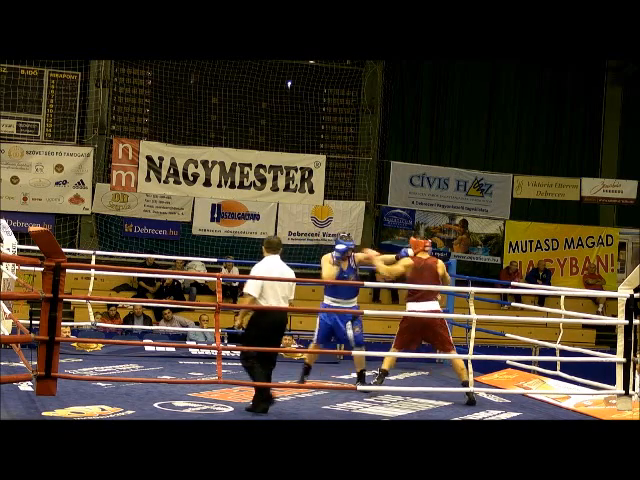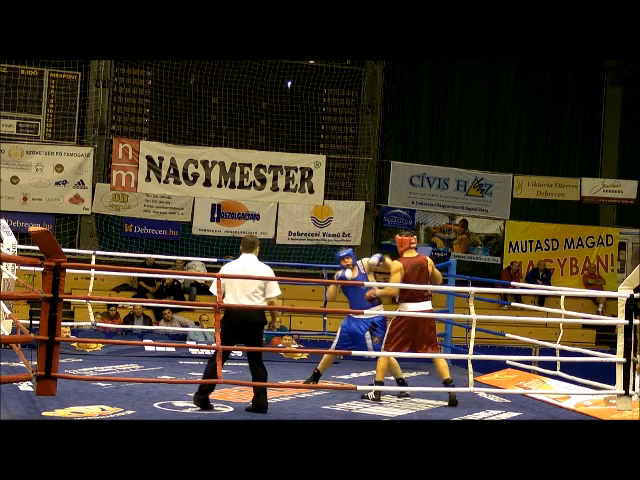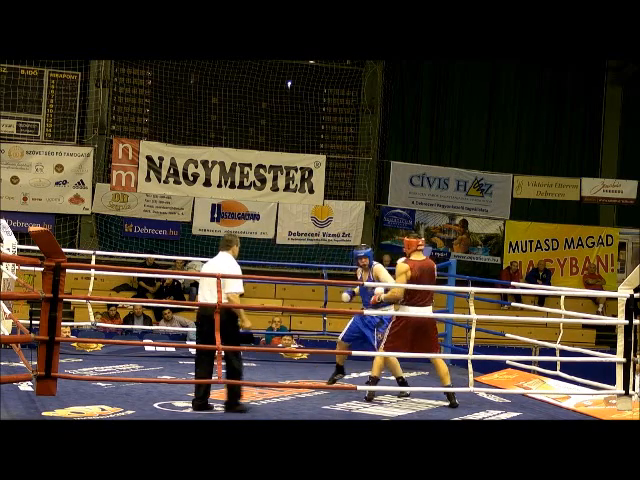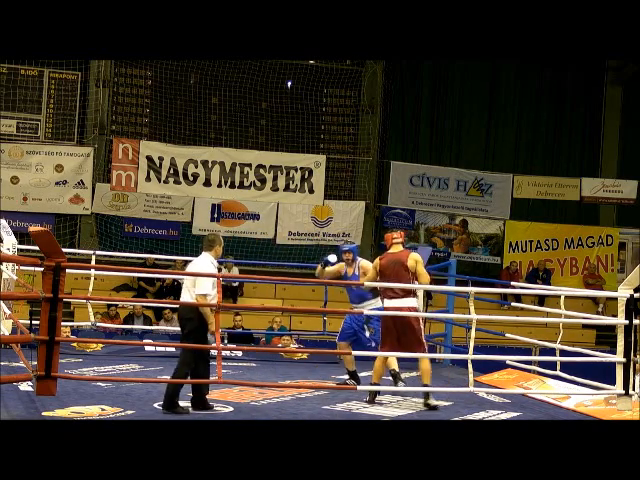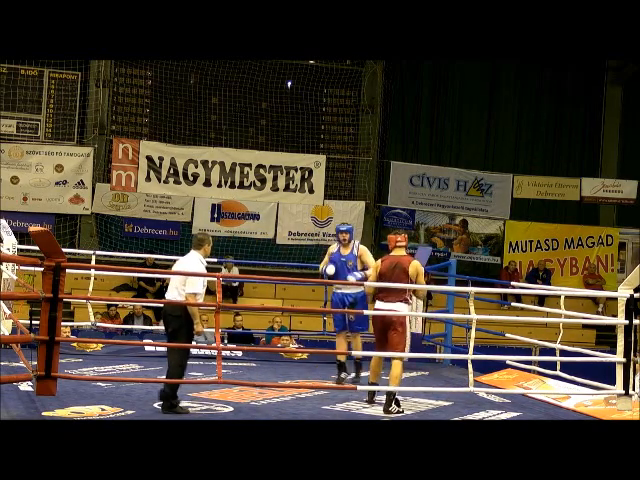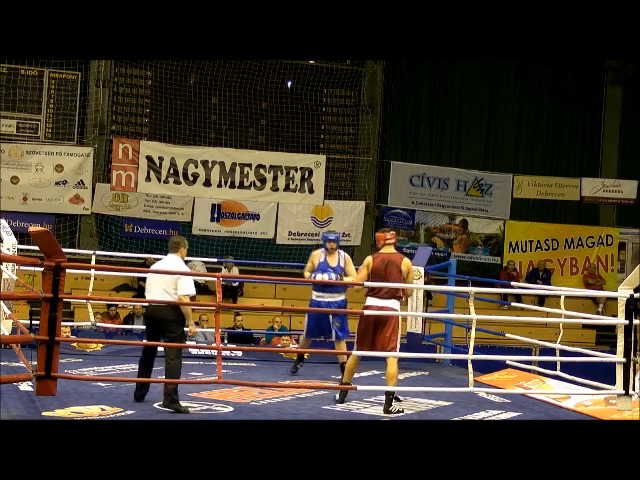
dt=0.3s
person 1, frame 1
left shoulder: (260, 268)
right shoulder: (288, 270)
left elbow: (250, 298)
right elbow: (289, 300)
left wrist: (240, 317)
left hip: (262, 316)
right hip: (280, 317)
left knee: (249, 358)
right knee: (267, 360)
left ankle: (265, 395)
right ankle: (260, 401)
person 1, frame 2
left shoulder: (228, 267)
right shoulder: (265, 269)
left elbow: (217, 296)
right elbow: (272, 300)
right wrist: (274, 318)
left hip: (232, 315)
right hip: (255, 316)
left knee: (219, 357)
right knee: (256, 360)
left ankle: (202, 396)
right ankle: (260, 402)
person 1, frame 3
left shoulder: (208, 264)
right shoulder: (232, 266)
right elbow: (233, 297)
right wrist: (243, 318)
left hip: (203, 311)
right hip: (222, 313)
left knee: (204, 357)
right knee: (233, 357)
left ankle: (200, 400)
right ankle: (233, 401)
person 1, frame 4
left shoulder: (197, 263)
right shoulder: (206, 267)
right elbow: (201, 299)
right wrist: (211, 321)
left hip: (186, 311)
right hip: (195, 314)
left knee: (201, 357)
right knee: (189, 358)
left ankle: (200, 399)
right ankle: (170, 400)
person 1, frame 5
left shoulder: (182, 261)
right shoulder: (197, 266)
right elbow: (190, 297)
right wrist: (197, 322)
left hip: (169, 307)
right hip: (181, 311)
left knee: (174, 353)
right knee: (178, 356)
left ankle: (168, 392)
right ankle: (169, 402)
person 1, frame 6
left shoulder: (155, 266)
right shoulder: (182, 268)
left elbow: (148, 293)
right elbow: (183, 299)
right wrist: (190, 322)
left hip: (152, 310)
right hip: (170, 312)
left knee: (148, 351)
right knee: (173, 356)
left ankle: (140, 391)
right ankle: (170, 398)
person 2, frame 1
left shoulder: (408, 262)
right shoulder: (438, 263)
left elbow: (386, 273)
right elbow: (446, 283)
left wrist: (377, 260)
left hip: (413, 311)
right hip: (433, 311)
left knee: (396, 349)
right knee: (450, 351)
left ankle: (380, 379)
right ankle: (468, 389)
person 2, frame 2
left shoulder: (398, 264)
right shoulder: (426, 260)
left elbow: (393, 291)
right elbow: (438, 280)
left wrist: (375, 292)
left hip: (406, 313)
right hip: (426, 311)
left knee: (386, 351)
right knee: (434, 352)
left ankle: (376, 390)
right ankle: (450, 388)
person 2, frame 3
left shoulder: (403, 266)
right shoulder: (431, 265)
left elbow: (397, 294)
left wrist: (383, 296)
left hip: (405, 315)
right hip: (425, 315)
left knee: (384, 350)
right knee: (435, 355)
left ankle: (371, 389)
right ankle: (451, 395)
person 2, frame 4
left shoulder: (379, 261)
right shoulder: (414, 257)
left elbow: (366, 284)
right elbow: (425, 282)
left hip: (389, 309)
right hip: (409, 308)
left knee: (384, 352)
right knee: (421, 352)
left ankle: (372, 393)
right ankle: (427, 395)
person 2, frame 5
left shoulder: (380, 262)
right shoulder: (415, 265)
left elbow: (369, 290)
right elbow: (421, 295)
left hip: (379, 310)
right hip: (399, 313)
left knee: (379, 352)
right knee: (398, 357)
left ankle: (371, 391)
right ankle: (390, 401)
person 2, frame 6
left shoulder: (370, 260)
right shoulder: (405, 262)
left elbow: (358, 286)
right elbow: (408, 292)
left hip: (370, 307)
right hip: (391, 310)
left knee: (358, 351)
right knee: (391, 355)
left ankle: (342, 391)
right ankle: (389, 402)
person 3, frame 1
left shoulder: (355, 256)
right shoulder: (327, 259)
right elbow: (327, 280)
right wrist: (336, 260)
left hip: (350, 308)
right hip: (329, 307)
left knee: (357, 344)
right knee: (318, 343)
left ankle: (361, 380)
right ankle: (305, 372)
person 3, frame 2
left shoulder: (365, 264)
right shoulder: (340, 275)
left elbow: (388, 264)
right elbow: (330, 298)
left wrist: (381, 259)
right wrist: (336, 281)
left hip: (373, 318)
right hip: (354, 318)
right knee: (334, 349)
left ankle: (402, 384)
right ankle: (314, 377)
person 3, frame 3
left shoulder: (378, 269)
right shoulder: (360, 271)
left elbow: (390, 283)
left wrist: (382, 290)
right wrist: (351, 292)
left hip: (382, 315)
right hip: (365, 314)
right knee: (342, 341)
left ankle: (404, 384)
right ankle: (339, 371)
person 3, frame 4
left shoulder: (364, 265)
right shoulder: (342, 267)
right elbow: (321, 275)
right wrist: (323, 264)
left hip: (372, 311)
right hip: (356, 312)
left knee: (380, 346)
right knee: (342, 343)
left ankle: (398, 379)
right ankle: (353, 378)
person 3, frame 5
left shoulder: (360, 249)
right shoulder: (332, 249)
right elbow: (322, 266)
left wrist: (362, 275)
right wrist: (325, 269)
left hip: (356, 295)
right hip: (338, 294)
left knee: (355, 332)
right knee: (340, 332)
left ankle: (358, 368)
right ankle: (342, 370)
person 3, frame 6
left shoulder: (345, 258)
right shoulder: (316, 255)
left elbow: (353, 279)
right elbow: (306, 273)
left wrist: (338, 278)
right wrist: (313, 278)
left hip: (337, 302)
right hip: (318, 301)
left knee: (340, 338)
right knee: (308, 335)
left ankle: (345, 371)
right ankle: (299, 359)
